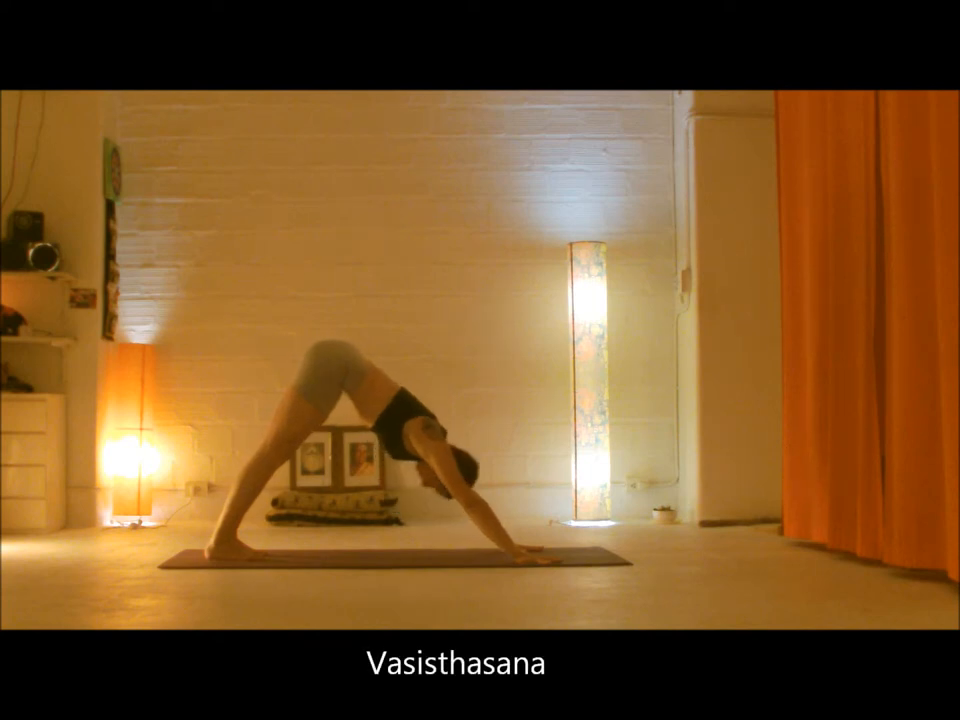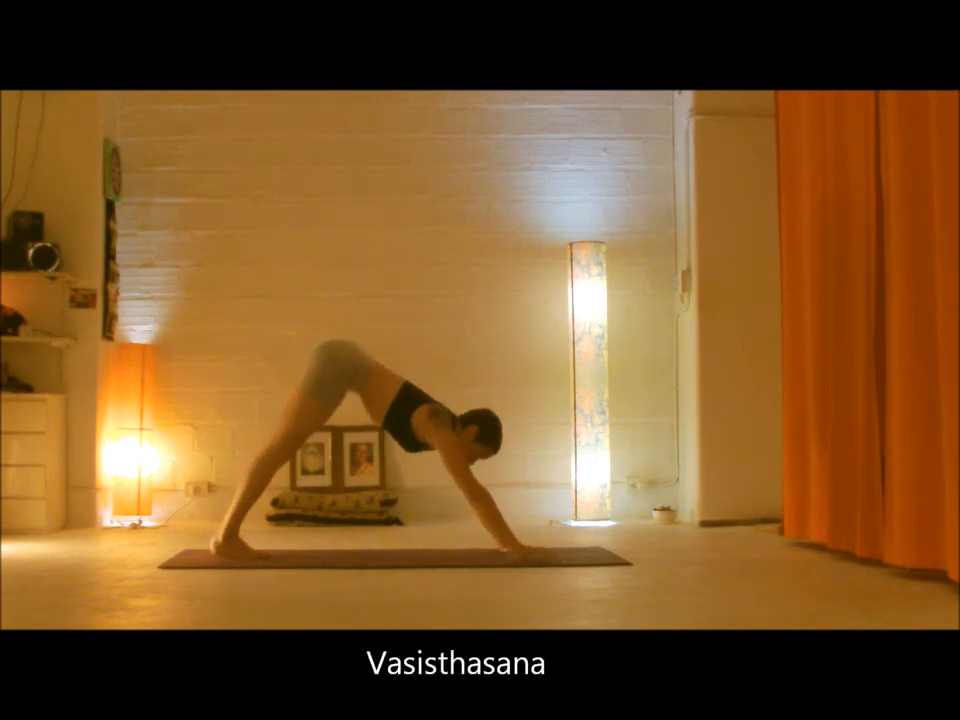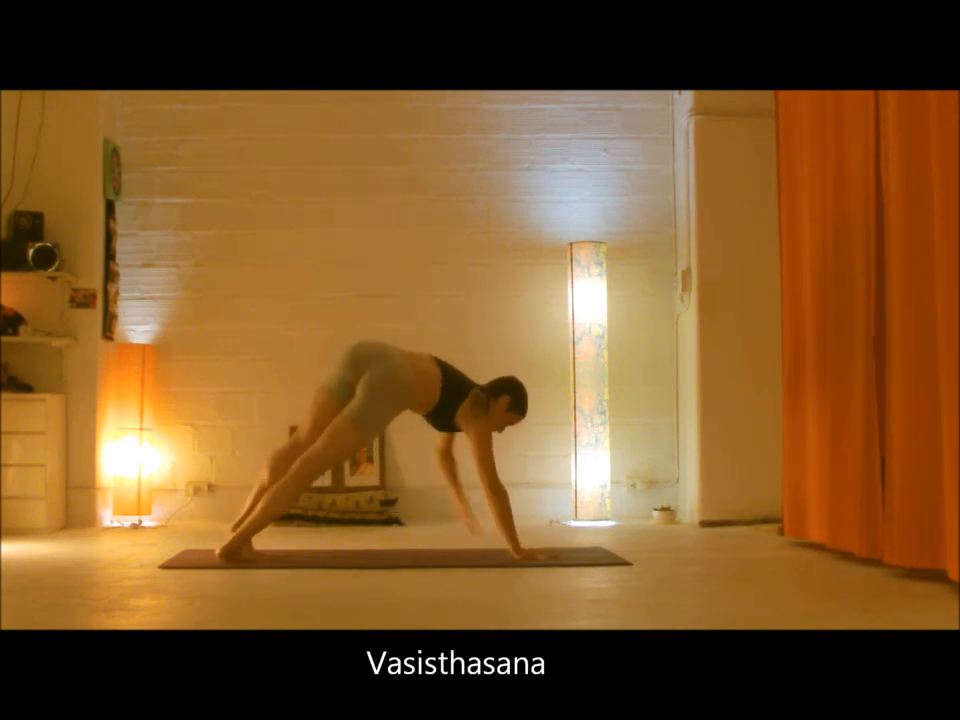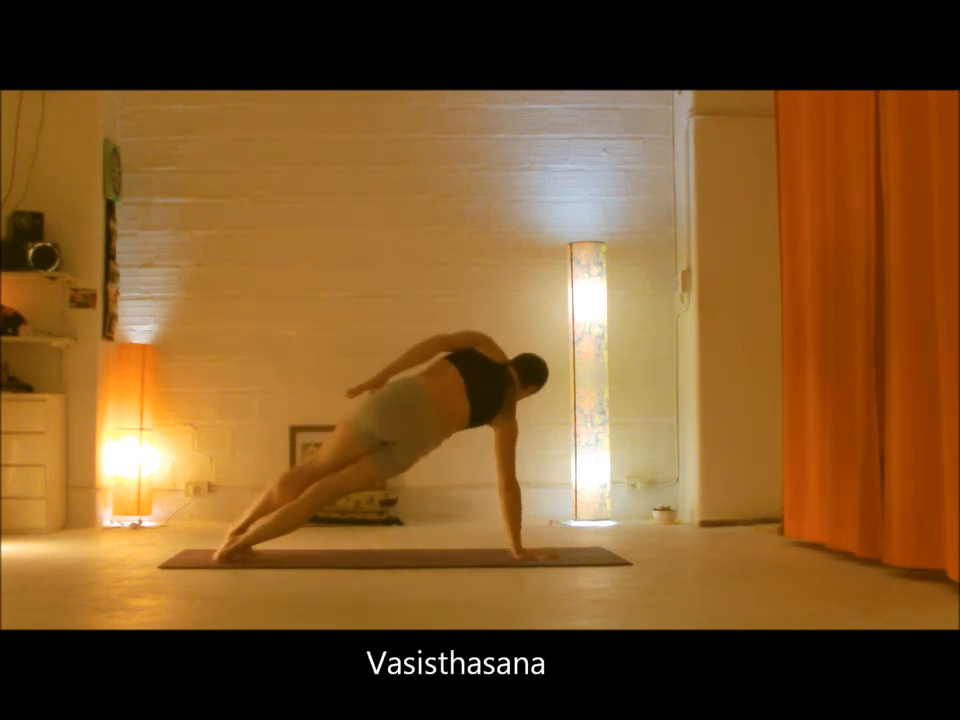
dt=1s
person 1, frame 1
left shoulder: (427, 441)
right shoulder: (429, 440)
left elbow: (469, 500)
right elbow: (469, 499)
left wrist: (510, 544)
right wrist: (515, 551)
left hip: (336, 365)
right hip: (333, 362)
left knee: (278, 449)
right knee: (275, 448)
left ankle: (226, 538)
right ankle: (221, 540)
person 1, frame 2
left shoulder: (447, 431)
right shoulder: (442, 430)
left elbow: (473, 493)
right elbow: (474, 492)
left wrist: (504, 540)
right wrist: (515, 546)
left hip: (340, 364)
right hip: (339, 364)
left knee: (281, 445)
right knee: (280, 448)
left ankle: (229, 535)
right ankle: (226, 536)
person 1, frame 3
left shoulder: (458, 395)
right shoulder: (478, 416)
left elbow: (444, 453)
right elbow: (493, 487)
left wrist: (461, 502)
right wrist: (516, 547)
left hip: (363, 355)
right hip: (384, 385)
left knee: (300, 445)
right knee: (309, 466)
left ankle: (241, 525)
right ankle: (236, 541)
person 1, frame 4
left shoulder: (487, 347)
right shoulder: (506, 418)
left elbow: (438, 342)
right elbow: (508, 484)
left wrist: (380, 378)
right wrist: (518, 547)
left hip: (396, 402)
right hip: (414, 439)
left knee: (312, 469)
right knee: (321, 492)
left ankle: (239, 527)
right ankle: (239, 542)
